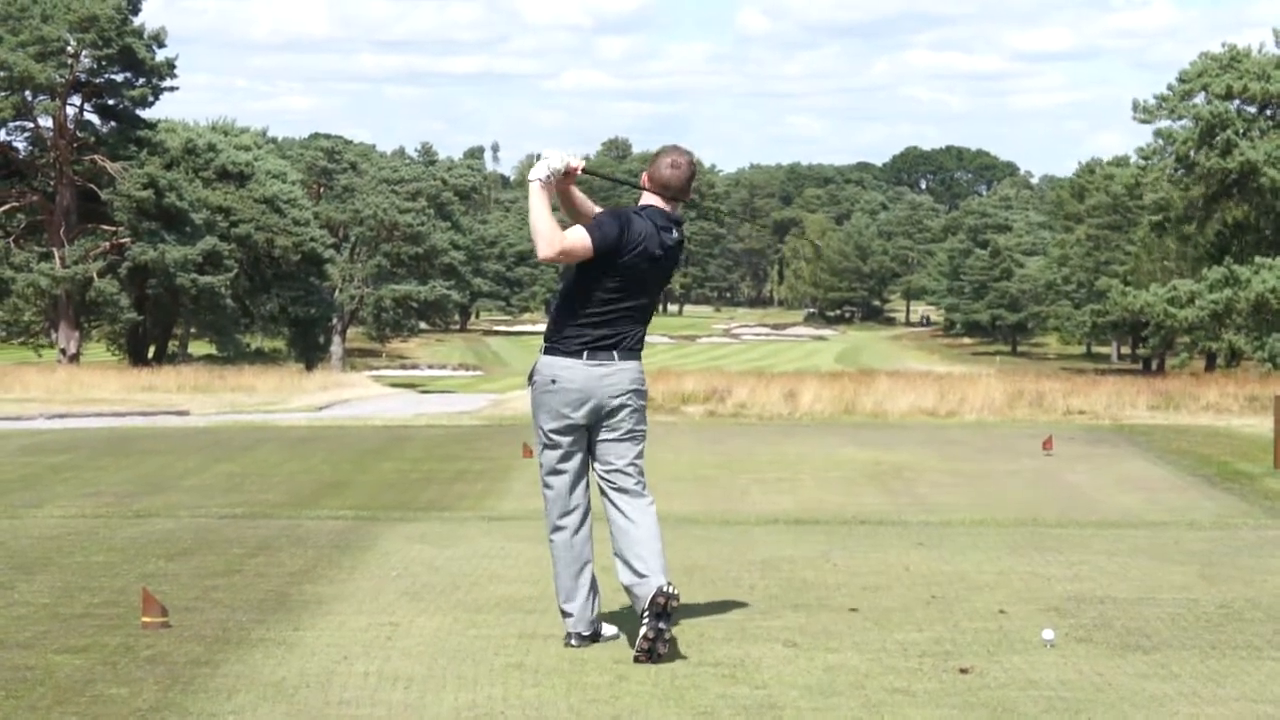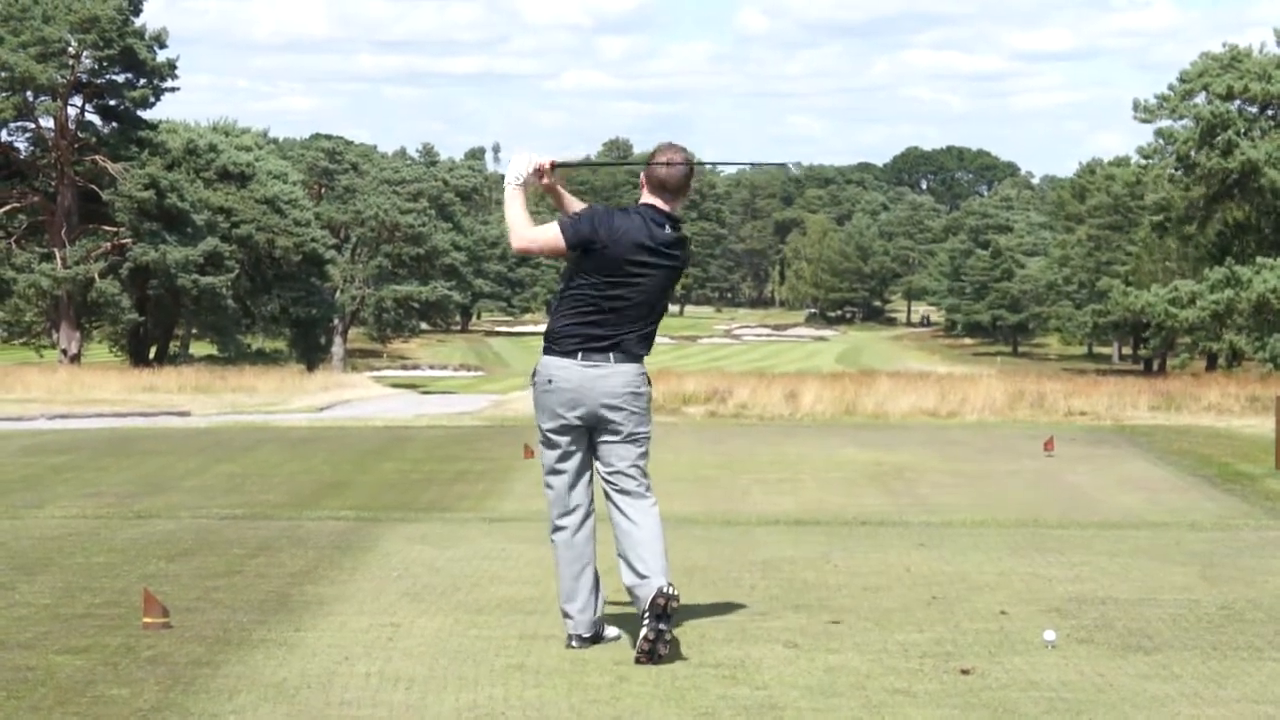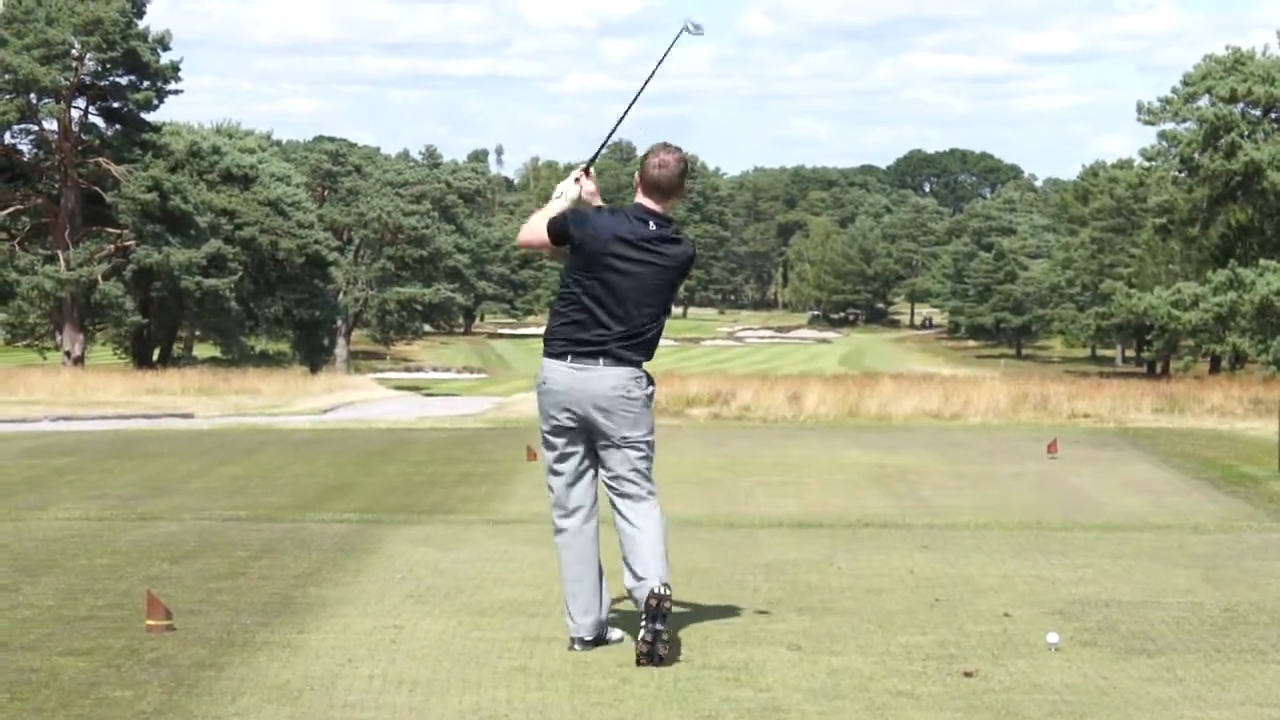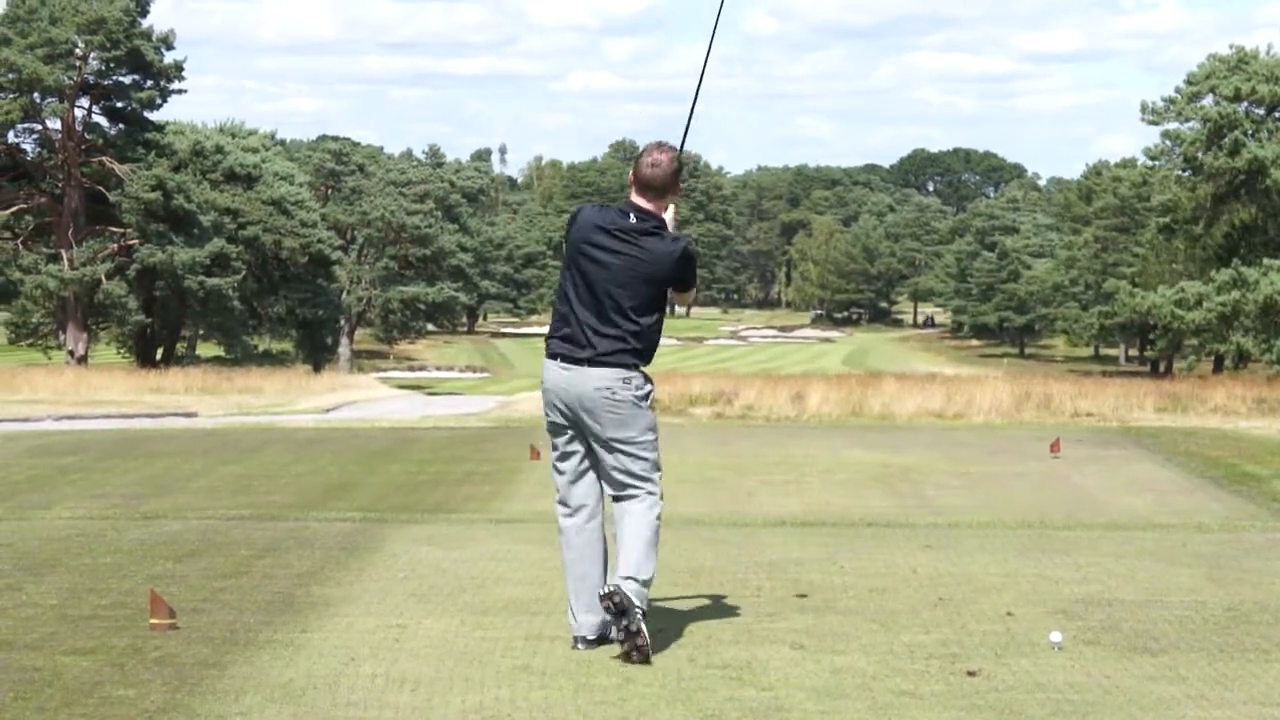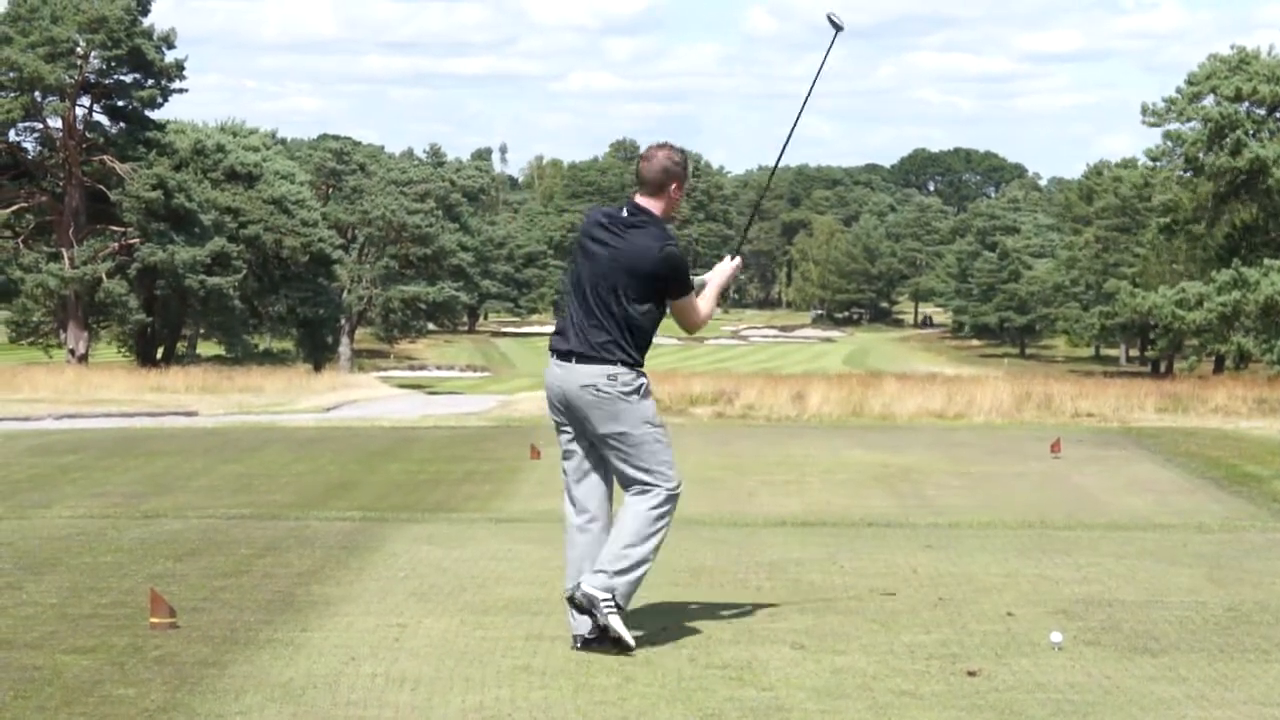
dt=0.2s
person 1, frame 1
left shoulder: (624, 224)
right shoulder: (670, 240)
left elbow: (550, 249)
right elbow: (598, 225)
left wrist: (540, 182)
right wrist: (567, 187)
left hip: (564, 373)
right hip: (622, 375)
left knee: (565, 502)
right knee: (628, 491)
left ankle: (580, 621)
right ankle: (653, 591)
person 1, frame 2
left shoulder: (609, 224)
right shoulder: (678, 247)
left elbow: (522, 240)
left wrist: (515, 183)
right wrist: (555, 189)
left hip: (563, 374)
right hip: (623, 378)
left knee: (568, 503)
right knee: (632, 493)
left ankle: (582, 622)
right ankle: (654, 591)
person 1, frame 3
left shoulder: (590, 224)
right shoulder: (682, 251)
left elbow: (527, 235)
left wrist: (566, 196)
right wrist: (592, 201)
left hip: (561, 376)
right hip: (622, 382)
left knee: (571, 506)
right knee: (635, 496)
left ankle: (585, 624)
right ankle: (652, 591)
person 1, frame 4
left shoulder: (585, 220)
right shoulder: (676, 251)
right elbow: (684, 295)
left hip: (560, 375)
right hip: (616, 383)
left knee: (577, 503)
right knee: (638, 493)
left ankle: (588, 623)
right ankle: (629, 588)
person 1, frame 5
left shoulder: (594, 222)
right shoulder: (663, 251)
right elbow: (692, 322)
left wrist: (698, 280)
right wrist: (720, 279)
left hip: (562, 373)
right hip: (609, 380)
left knee: (584, 500)
right knee: (656, 485)
left ankle: (586, 621)
right ankle: (600, 585)
